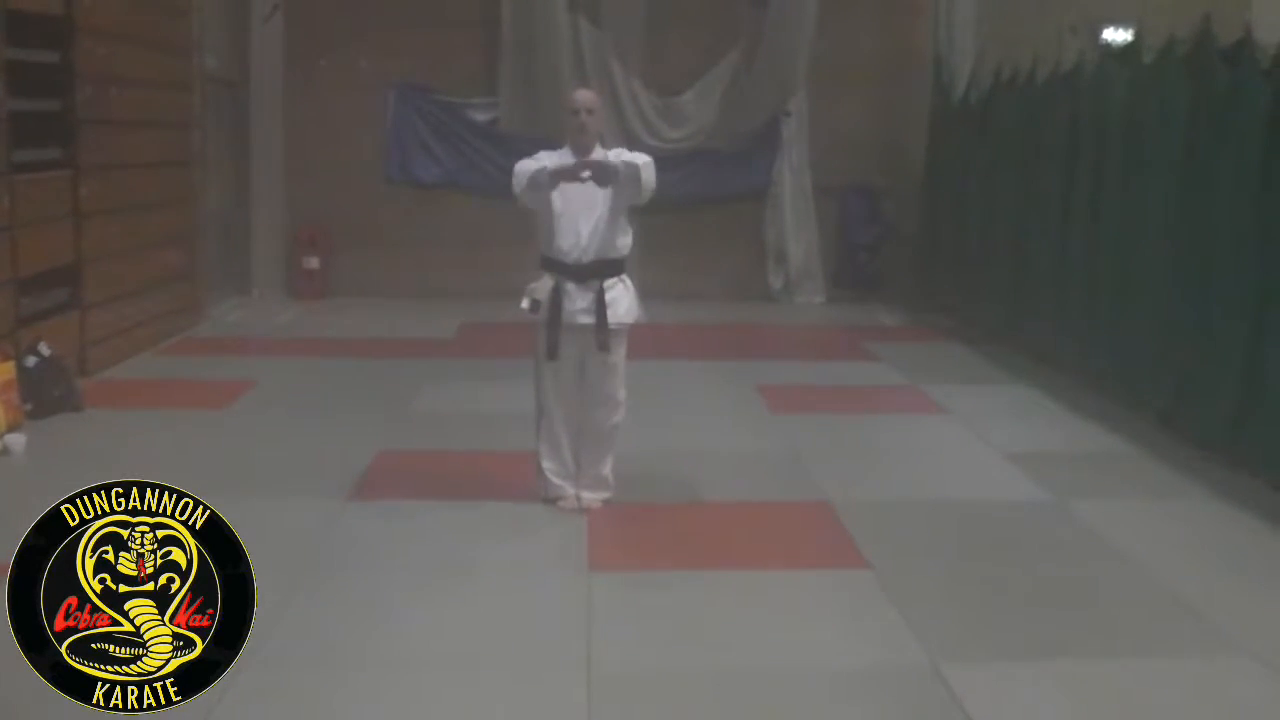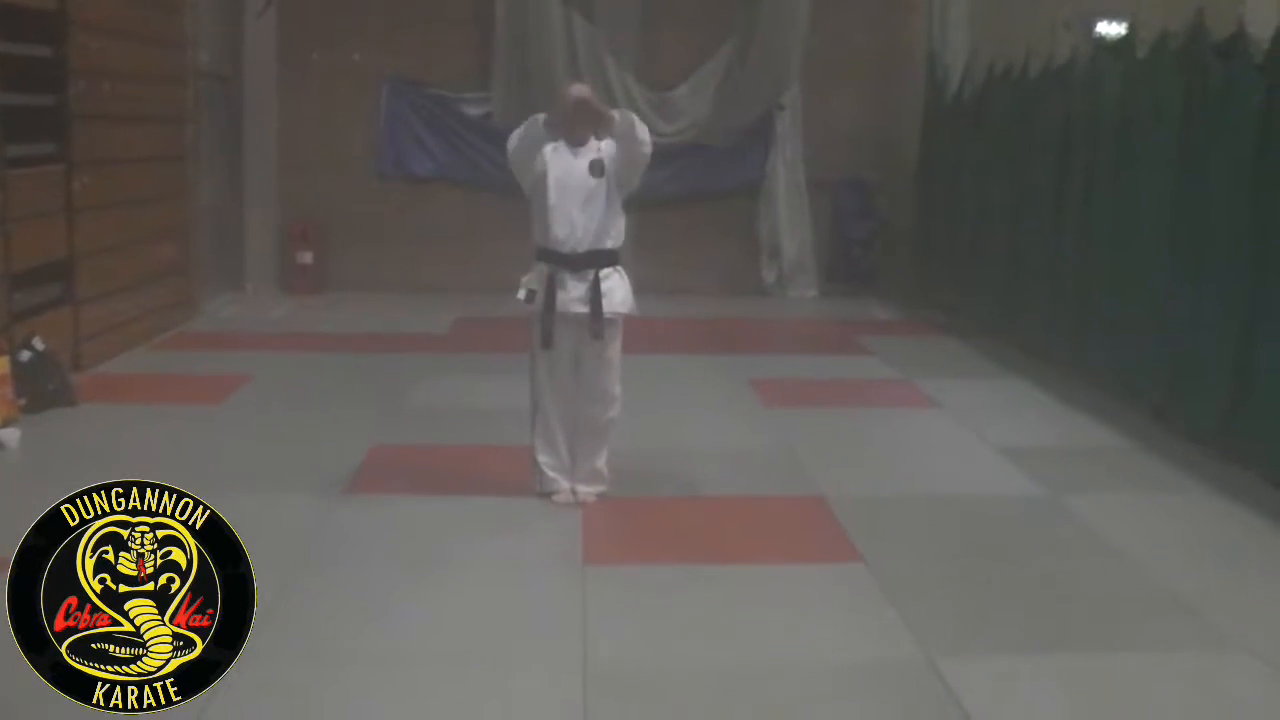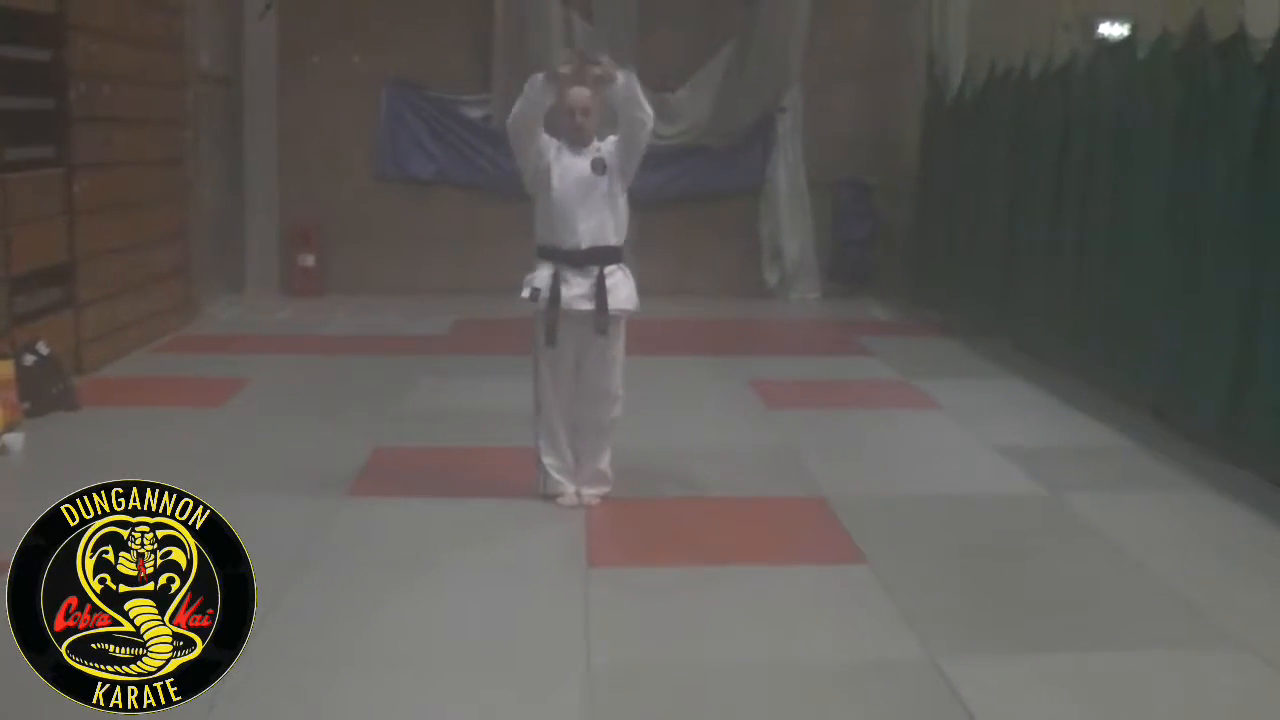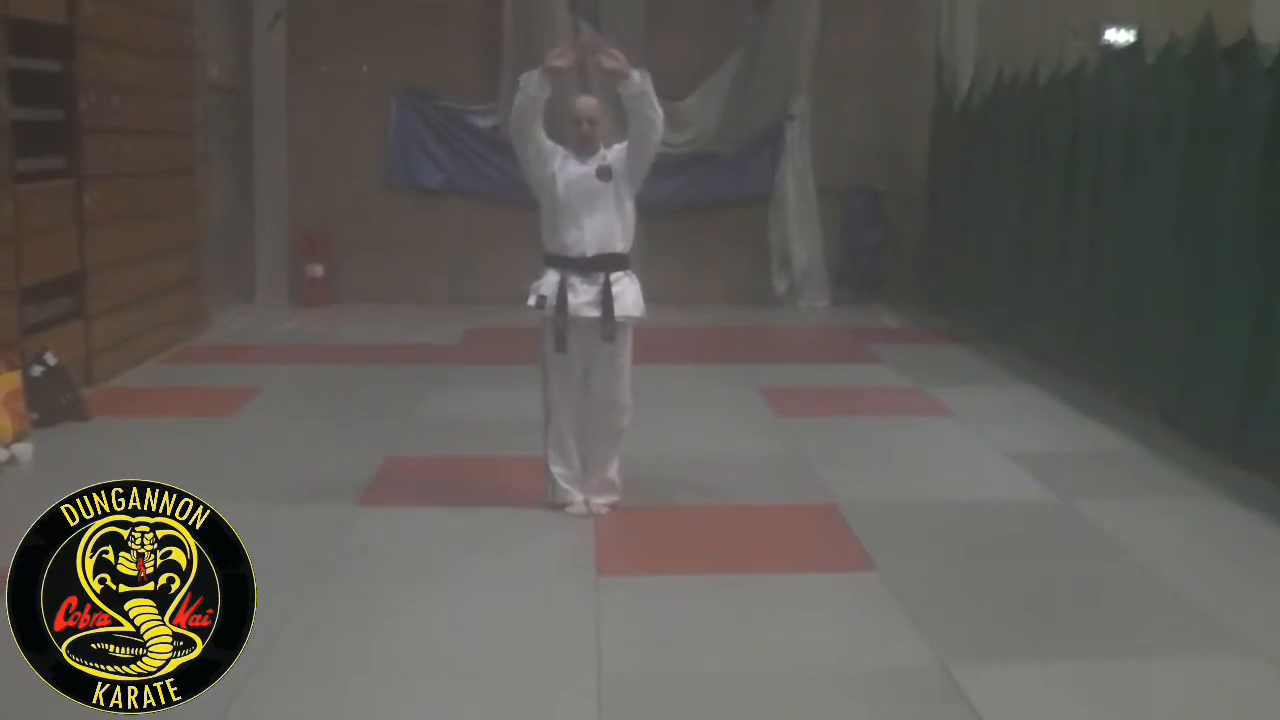
dt=0.3s
person 1, frame 1
left shoulder: (619, 164)
right shoulder: (548, 164)
left elbow: (644, 176)
right elbow: (524, 180)
left wrist: (615, 169)
right wrist: (560, 172)
left hip: (608, 293)
right hip: (558, 292)
left knee: (604, 396)
right knee: (556, 395)
left ankle: (593, 483)
right ankle: (561, 483)
person 1, frame 2
left shoulder: (614, 155)
right shoulder: (542, 155)
left elbow: (640, 145)
right elbow: (518, 148)
left wrist: (611, 119)
right wrist: (551, 122)
left hip: (602, 284)
right hip: (552, 282)
left knee: (599, 390)
right knee: (551, 389)
left ankle: (588, 476)
right ankle: (555, 477)
person 1, frame 3
left shoulder: (615, 154)
right shoulder: (544, 156)
left elbow: (640, 123)
right elbow: (521, 126)
left wrist: (613, 81)
right wrist: (549, 83)
left hip: (606, 283)
right hip: (555, 283)
left knee: (601, 390)
right knee: (555, 389)
left ankle: (591, 478)
right ankle: (560, 479)
person 1, frame 4
left shoulder: (624, 163)
right shoulder: (550, 164)
left elbow: (649, 126)
right elbow: (524, 127)
left wrist: (628, 79)
right wrist: (545, 77)
left hip: (613, 291)
right hip: (563, 291)
left knee: (610, 398)
right knee: (563, 397)
left ankle: (600, 487)
right ankle: (569, 488)
